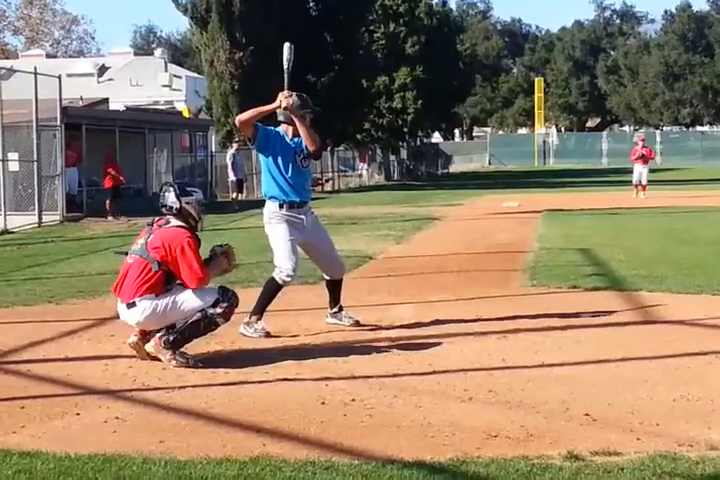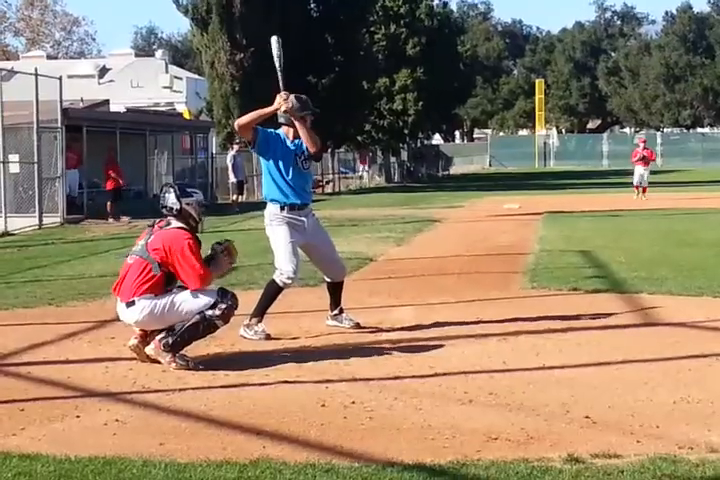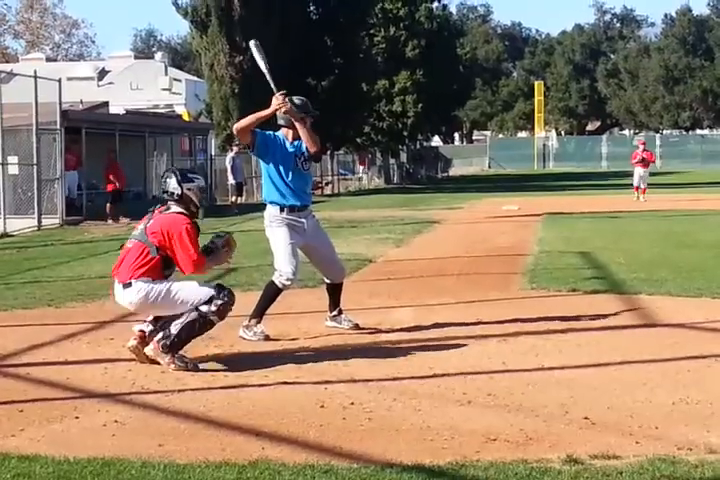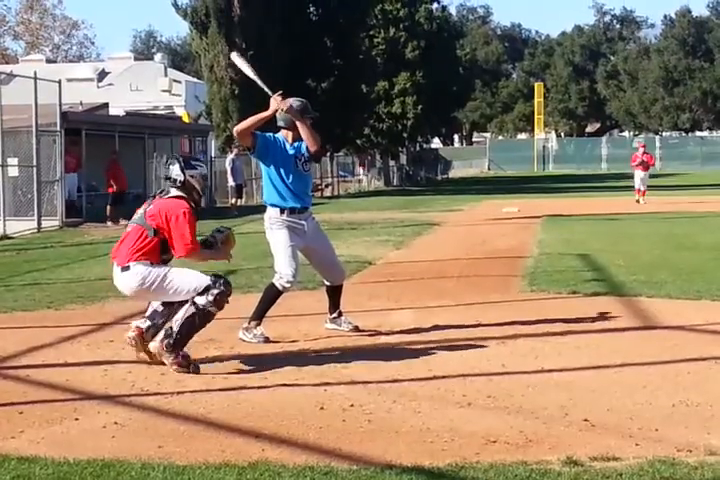
dt=0.1s
person 1, frame 1
left shoulder: (304, 141)
right shoulder: (268, 136)
left elbow: (314, 147)
right elbow: (241, 121)
left wrist: (293, 113)
right wrist: (275, 105)
left hip: (305, 213)
right hip: (279, 213)
left knee: (335, 265)
right knee: (286, 270)
left ankle: (335, 310)
right ankle: (252, 320)
person 1, frame 2
left shoulder: (304, 143)
right shoulder: (269, 139)
left elbow: (315, 149)
right elbow: (240, 126)
left wrist: (294, 116)
right wrist: (273, 108)
left hip: (306, 215)
right hip: (280, 216)
left knee: (335, 267)
right knee: (287, 272)
left ankle: (335, 313)
right ankle: (252, 322)
person 1, frame 3
left shoulder: (304, 145)
right shoulder: (268, 141)
left elbow: (315, 149)
right elbow: (238, 129)
left wrist: (293, 117)
right wrist: (271, 110)
left hip: (306, 216)
right hip: (280, 217)
left knee: (335, 268)
right knee: (286, 274)
left ankle: (334, 314)
right ankle: (251, 323)
person 1, frame 4
left shoulder: (304, 147)
right shoulder: (268, 143)
left elbow: (316, 148)
right elbow: (238, 132)
left wrist: (294, 115)
right wrist: (270, 112)
left hip: (306, 219)
right hip: (280, 220)
left knee: (335, 271)
right knee: (286, 276)
left ankle: (334, 316)
right ankle: (251, 326)
person 2, frame 1
left shoulder: (156, 227)
right shoulder: (181, 236)
right elbow: (199, 280)
left wrist: (209, 265)
right wrist: (219, 263)
left hip: (127, 305)
right hip: (143, 308)
left knee: (184, 290)
right knee: (226, 299)
left ankle: (145, 334)
right ankle: (166, 343)
person 2, frame 2
left shoulder: (157, 228)
right shoulder: (181, 237)
right elbow: (201, 281)
left wrist: (211, 260)
right wrist: (221, 266)
left hip: (127, 303)
right hip: (144, 307)
left knee: (183, 295)
right knee: (226, 301)
left ankle: (144, 337)
right ankle: (165, 347)
person 2, frame 3
left shoulder: (157, 215)
right shoulder: (181, 222)
right elbow: (196, 266)
left wrist: (209, 251)
right wrist: (219, 257)
left hip: (125, 288)
right hip: (140, 290)
left knee: (182, 290)
right knee: (222, 297)
left ankle: (144, 335)
right ankle: (164, 347)
person 2, frame 4
left shoulder: (161, 201)
right shoulder: (181, 207)
right elbow: (189, 252)
left wrist: (207, 244)
right wrist: (217, 253)
left hip: (125, 271)
right hip: (139, 273)
left knee: (178, 288)
right knee: (218, 288)
left ankle: (143, 331)
right ankle: (168, 347)
